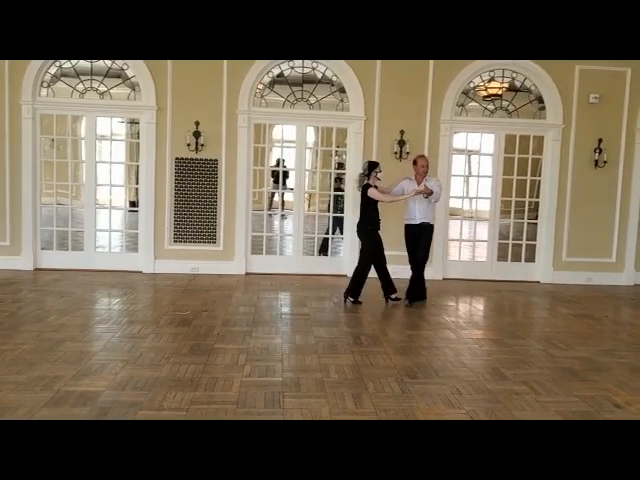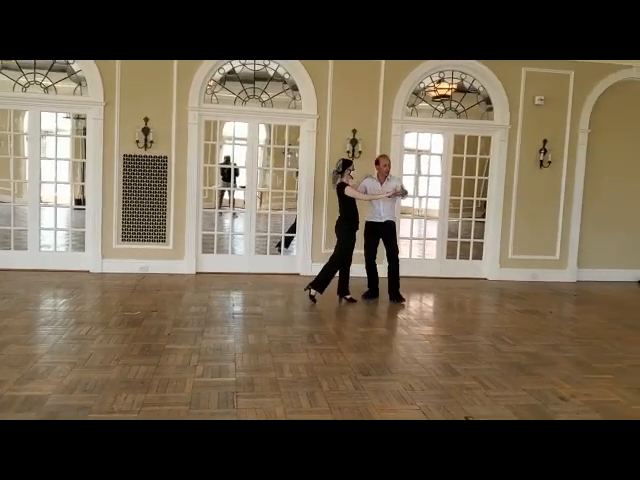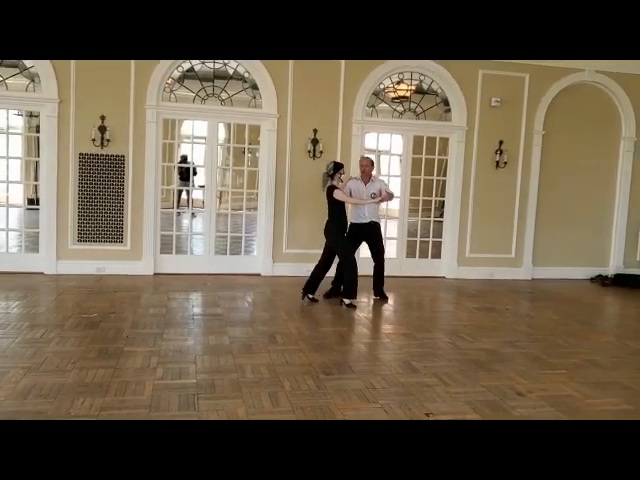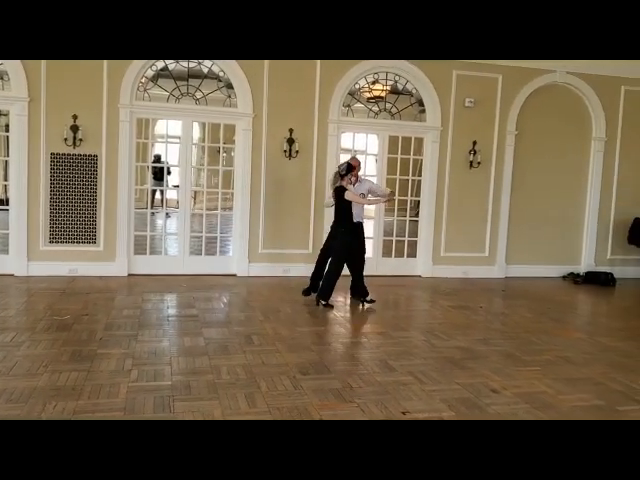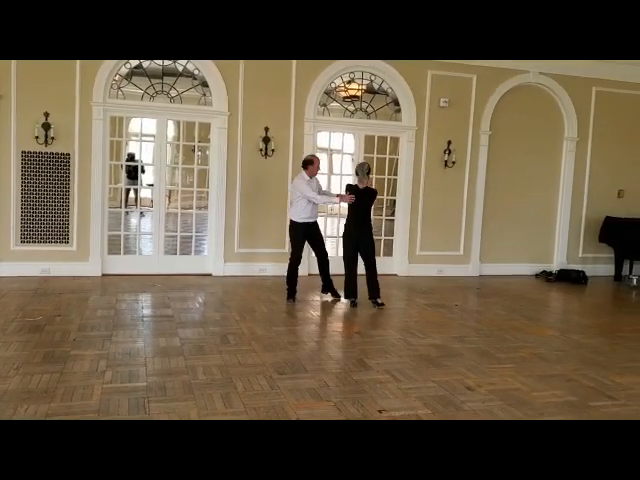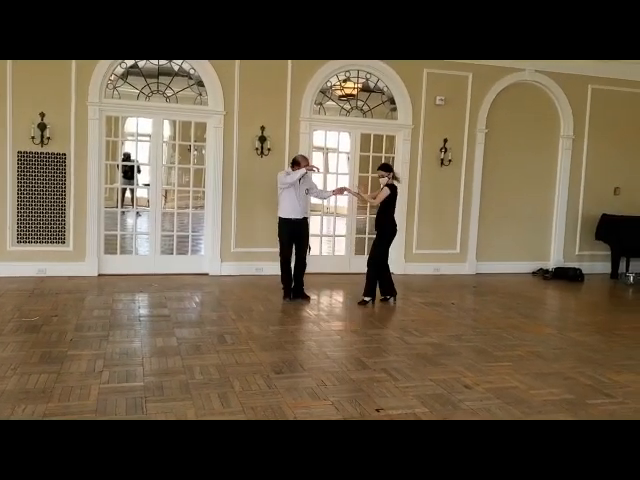
dt=0.5s
person 1, frame 1
left shoulder: (434, 182)
right shoulder: (406, 183)
left elbow: (436, 197)
right elbow: (391, 195)
left wrist: (429, 192)
left hip: (426, 226)
right hip: (410, 225)
left knee: (420, 260)
right knee: (414, 261)
left ankle: (411, 294)
right ankle: (420, 292)
person 1, frame 2
left shoulder: (395, 181)
right shoulder: (368, 181)
left elbow: (402, 192)
left wrist: (403, 192)
left hip: (389, 223)
right hip: (372, 223)
left knee: (393, 257)
right knee: (369, 258)
left ankle: (394, 293)
right ankle: (373, 290)
person 1, frame 3
left shoulder: (379, 183)
right shoulder: (352, 183)
left elbow: (388, 193)
left wrist: (388, 195)
left hip: (372, 225)
right hip: (355, 225)
left knee: (379, 258)
left ankle: (379, 290)
right ankle: (336, 288)
person 1, frame 4
left shoulder: (366, 183)
left elbow: (379, 191)
right elbow: (328, 202)
left wrist: (389, 194)
left hip: (357, 226)
left knee: (359, 258)
right knee: (324, 254)
left ankle: (356, 289)
right ankle: (313, 286)
person 1, frame 5
left shoulder: (314, 180)
right shoulder: (299, 182)
left elbow: (321, 193)
right elbow: (316, 198)
left wrist: (338, 196)
right wrist: (338, 200)
left hip: (313, 223)
right hip: (299, 225)
left knee: (322, 255)
right knee: (296, 258)
left ankle: (327, 286)
right ankle: (291, 291)
person 1, frame 6
left shoulder: (307, 179)
right shoulder: (283, 175)
left elbow: (318, 193)
right elbow: (287, 181)
left wrist: (333, 192)
right wrist: (304, 170)
left hip: (302, 222)
right hip: (286, 222)
left knee: (301, 257)
right knee: (285, 257)
left ankle: (298, 290)
right ankle: (287, 290)
person 2, frame 1
left shoulder: (373, 188)
right shoulder: (368, 188)
left elbow: (389, 190)
right elbow: (387, 199)
right wrist: (409, 195)
left hip: (371, 229)
right hip: (366, 229)
left knee: (380, 261)
right knee: (365, 262)
left ankle: (389, 292)
right ankle: (351, 294)
person 2, frame 2
left shoulder: (344, 186)
right shoulder: (344, 187)
left elbow: (357, 190)
right elbow: (365, 197)
right wrist: (385, 194)
left hip: (347, 227)
right hip: (345, 227)
left knee: (345, 261)
right knee: (337, 260)
left ankle: (343, 293)
right ankle: (314, 287)
person 2, frame 3
left shoulder: (333, 189)
right shoulder: (334, 190)
left elbow: (348, 199)
right elbow: (354, 201)
right wrist: (375, 200)
left hip: (333, 230)
right hip: (335, 231)
left knee: (325, 262)
right knee: (349, 263)
left ankle: (308, 291)
right ankle: (347, 297)
person 2, frame 4
left shoulder: (339, 189)
right shoulder: (344, 191)
right elbow: (366, 202)
right wrist: (385, 199)
left hip: (344, 231)
right hip: (341, 232)
right knee: (336, 264)
left ankle: (361, 294)
right ankle: (322, 298)
person 2, frame 5
left shoulder: (349, 188)
right shoulder: (372, 192)
left hip: (349, 230)
right hip: (365, 231)
left knee: (350, 265)
right knee: (370, 264)
left ankle: (352, 298)
right ankle: (375, 298)
person 2, frame 6
left shoulder: (390, 187)
right shoulder: (385, 188)
left elbow: (375, 202)
right elbow: (368, 198)
left wrist: (365, 195)
right wrist: (350, 191)
left hip: (387, 229)
right hip: (382, 228)
left knee: (373, 261)
right knee: (381, 261)
left ankle: (369, 295)
right ankle: (389, 293)
